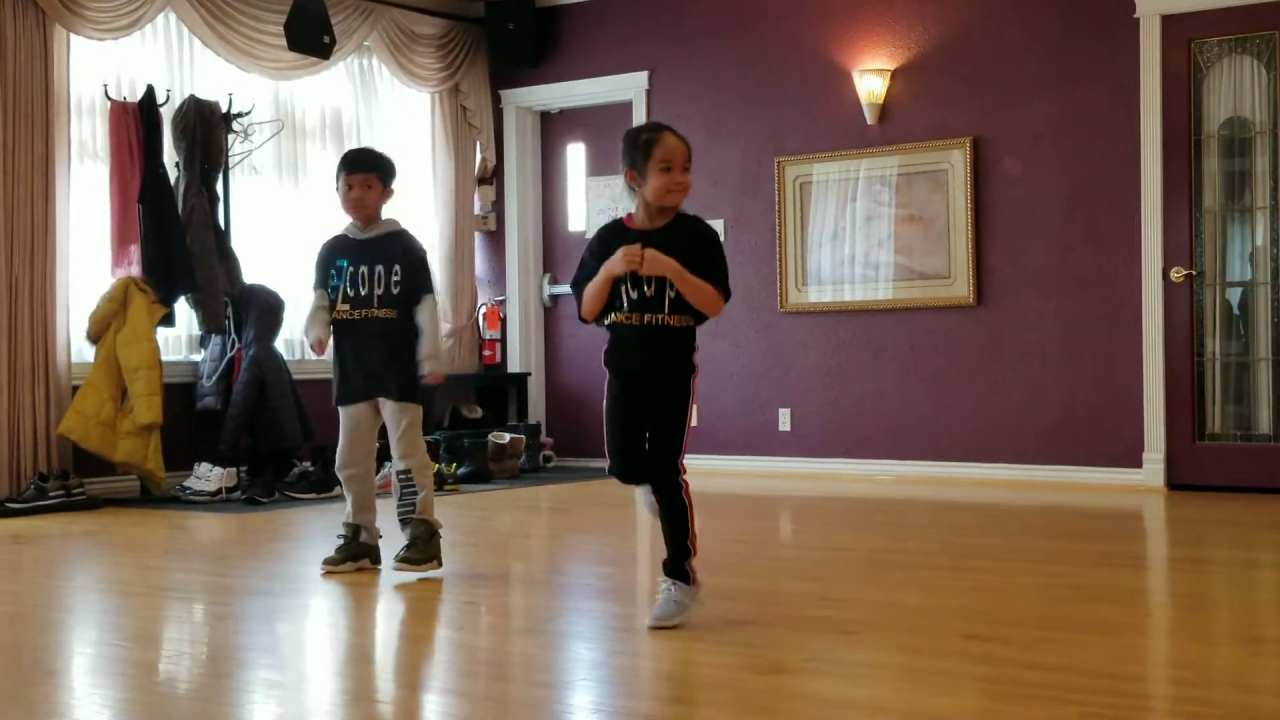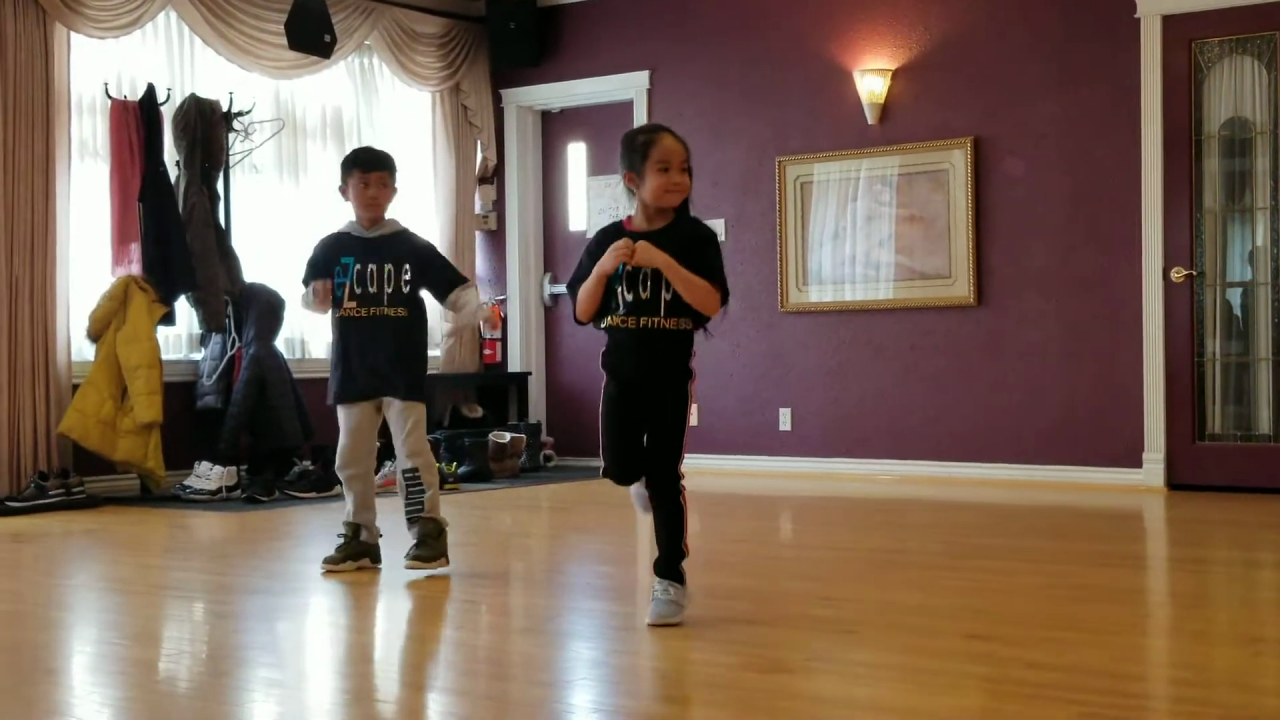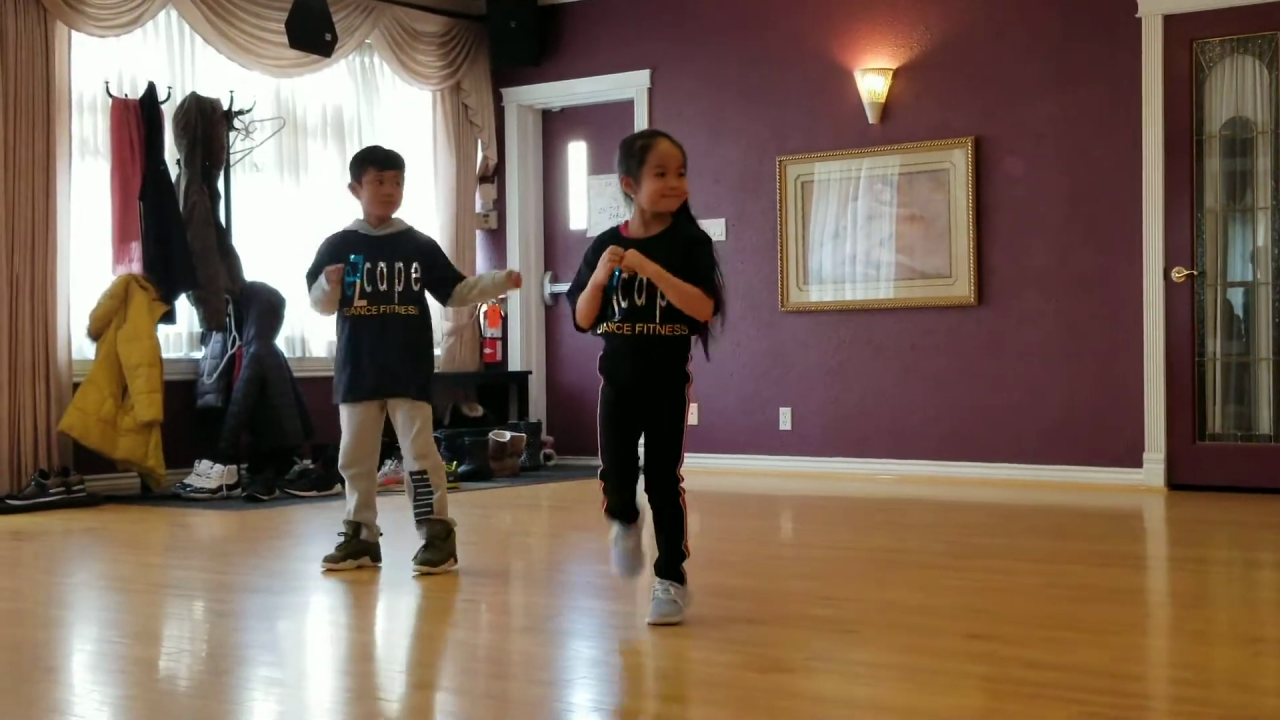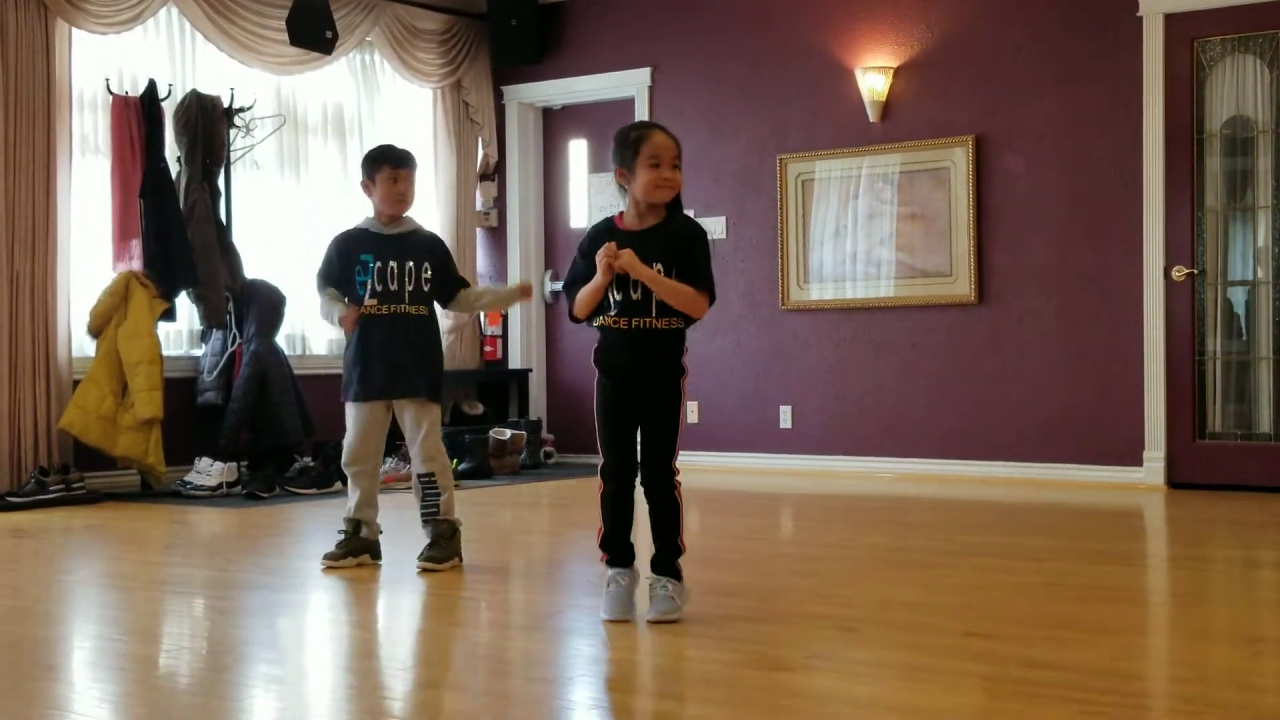
dt=0.1s
person 1, frame 1
left shoulder: (696, 235)
right shoulder: (609, 238)
left elbow: (714, 305)
right elbow: (587, 311)
left wrist: (668, 268)
right wrist: (609, 270)
left hip: (674, 368)
right hip: (623, 368)
left knee: (667, 468)
right knee: (624, 464)
left ankle: (681, 577)
right ankle: (651, 476)
person 1, frame 2
left shoulder: (695, 236)
right shoulder: (607, 240)
left elbow: (712, 304)
right elbow: (582, 311)
left wrist: (664, 261)
right wrist: (603, 267)
left hip: (671, 372)
right hip: (621, 371)
left knee: (665, 473)
right knee: (618, 466)
left ankle: (671, 578)
right ankle: (643, 475)
person 1, frame 3
left shoulder: (690, 241)
right shoulder: (605, 245)
left elbow: (704, 309)
right elbow: (581, 318)
left wrist: (650, 269)
right wrist: (600, 278)
left hip: (669, 377)
right hip: (618, 376)
left knee: (663, 478)
right knee: (616, 473)
left ankle: (671, 578)
right ankle: (624, 522)
person 1, frame 4
left shoulder: (685, 234)
right shoulder: (600, 237)
left elbow: (698, 305)
right elbow: (578, 311)
left wrist: (642, 271)
right wrist: (602, 275)
left hip: (664, 370)
right hip: (613, 369)
left knee: (659, 473)
right knee: (616, 470)
left ankle: (668, 575)
right ankle: (619, 569)
person 2, frame 1
left shoulder: (404, 246)
right shoulder: (334, 249)
left elbow: (425, 304)
right elbow: (322, 302)
left wrist: (431, 354)
right wrist: (318, 331)
left hip: (398, 372)
right hip: (351, 372)
left knee: (408, 453)
right knee: (354, 460)
left ankle: (423, 537)
right ankle: (362, 540)
person 2, frame 2
left shoulder: (412, 247)
right shoulder: (331, 247)
left elbow: (455, 288)
right elbow: (309, 296)
left wrist: (474, 308)
right wrist: (317, 296)
left hip: (403, 372)
right hip: (353, 370)
left knee: (412, 452)
right knee: (352, 459)
left ankle: (429, 535)
right ankle: (360, 537)
person 2, frame 3
left shoulder: (419, 245)
right shoulder: (337, 246)
left elbow: (456, 290)
right elbow: (316, 297)
left wrist: (500, 282)
right wrist: (326, 287)
left hip: (409, 369)
right hip: (357, 369)
left knee: (419, 452)
right knee: (355, 458)
left ankle: (438, 535)
right ankle: (360, 536)
person 2, frame 4
left shoulder: (429, 245)
right shoulder: (347, 244)
left elbow: (458, 296)
right elbow: (328, 297)
left wrist: (508, 293)
right wrist: (339, 313)
left hip: (419, 370)
right hip: (366, 369)
left knee: (427, 452)
right knee: (359, 455)
left ankle: (443, 533)
right ankle: (361, 533)
